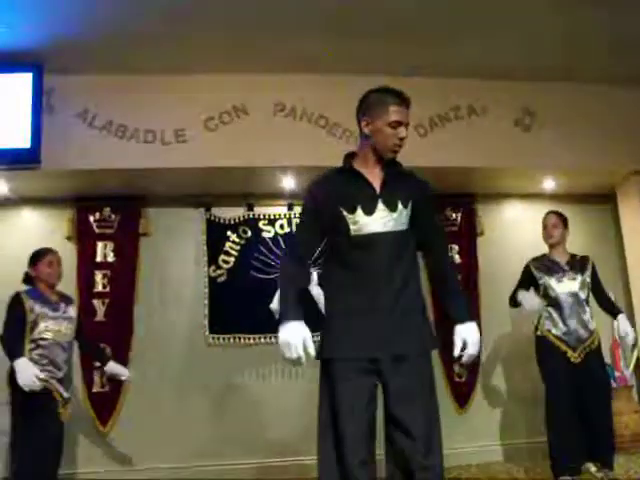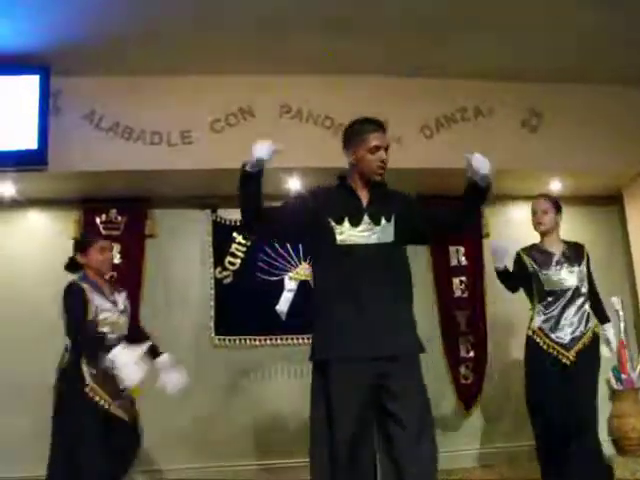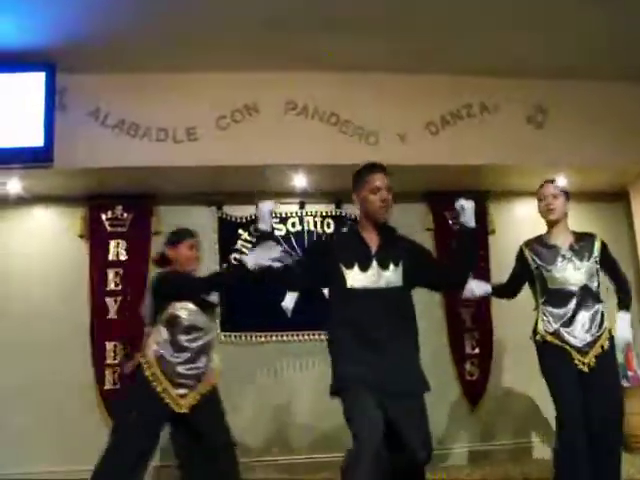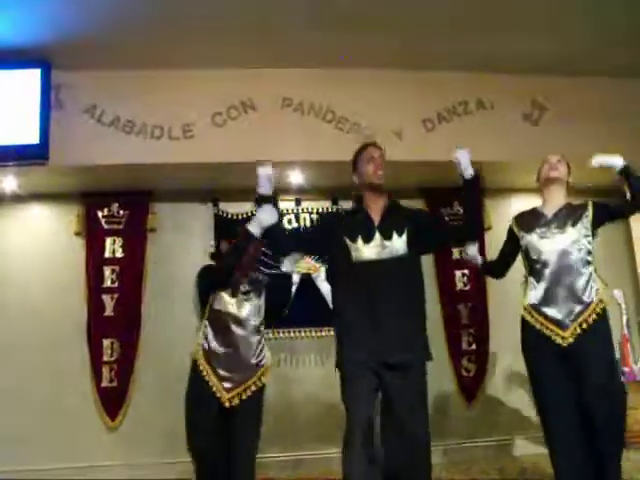
dt=0.5s
person 1, frame 1
left shoulder: (413, 188)
right shoulder: (328, 188)
left elbow: (438, 253)
right elbow: (298, 254)
left wrist: (463, 315)
right wrist: (289, 317)
left hip: (407, 339)
right hip: (348, 342)
person 1, frame 2
left shoulder: (399, 205)
right shoulder: (317, 204)
left elbow: (450, 224)
right elbow: (260, 224)
left wrist: (477, 183)
right wrist: (252, 171)
left hip: (396, 344)
right hip: (341, 346)
left knee: (414, 446)
right knee: (345, 446)
person 1, frame 3
left shoulder: (407, 249)
right shoulder: (331, 249)
left elbow: (453, 281)
right elbow: (283, 279)
left wrist: (467, 229)
left hip: (401, 369)
right hip: (355, 369)
right knee: (370, 444)
person 1, frame 4
left shoulder: (414, 220)
right shoulder: (336, 225)
left elbow: (465, 233)
right elbow: (285, 244)
left wrist: (468, 179)
left hip: (407, 347)
right hip: (358, 350)
left knee: (412, 436)
right knee: (360, 428)
person 2, frame 1
left shoulder: (585, 263)
right shoulder: (534, 265)
left elbow: (601, 296)
right elbow: (513, 301)
left wrist: (622, 319)
right wrist: (521, 296)
left hip: (587, 341)
right hip: (551, 342)
left knee: (595, 400)
right knee: (560, 403)
person 2, frame 2
left shoulder: (579, 251)
right shoulder: (527, 255)
left elbow: (591, 291)
right elbow: (512, 286)
left wrist: (606, 325)
right wrist: (500, 265)
left hip: (583, 341)
right hip: (543, 343)
left knee: (581, 412)
right knee: (550, 414)
person 2, frame 3
left shoulder: (592, 243)
right shoulder: (530, 249)
left elbow: (620, 280)
right elbow: (511, 289)
left wrist: (624, 315)
right wrist: (484, 288)
left hip: (598, 341)
right hip: (554, 343)
left knee: (605, 421)
right knee: (572, 418)
person 2, frame 4
left shoulder: (588, 211)
right shoulder: (521, 222)
right elbow: (500, 267)
right wrist: (476, 259)
left hip: (588, 320)
right hip: (540, 325)
left knee: (604, 406)
right knee: (559, 415)
person 3, frame 1
left shoulder: (68, 303)
right shoulder: (22, 301)
left elbow: (83, 337)
left wrist: (108, 363)
right wrist: (20, 362)
left hip: (58, 385)
right hip: (34, 385)
left knee: (51, 449)
right knee: (38, 449)
person 3, frame 2
left shoulder: (118, 293)
right shoulder: (76, 290)
left elbow: (134, 331)
right elbow: (81, 332)
left wrist: (162, 359)
right wrist: (117, 354)
left hip: (114, 381)
right hip: (82, 381)
left knee: (127, 441)
right knee: (83, 457)
person 3, frame 3
left shoulder: (201, 283)
right shoulder: (166, 280)
right elbow: (205, 286)
right wrist: (250, 263)
left hip: (197, 377)
right hip: (156, 374)
left knee: (217, 444)
right knee: (130, 448)
person 3, frame 4
left shoulder: (259, 282)
right shoulder: (209, 275)
right elbow: (226, 269)
right wrist: (255, 227)
left hip: (248, 372)
right hip: (209, 369)
left knee: (242, 446)
right knee: (206, 443)
